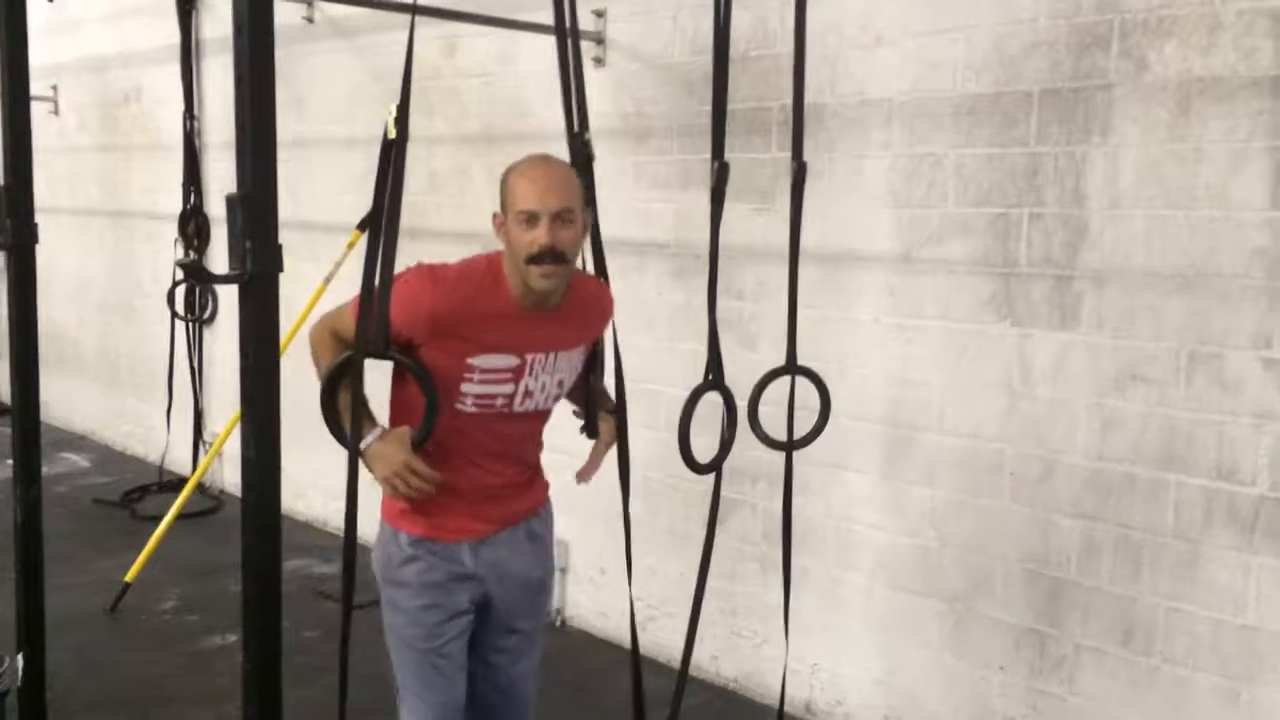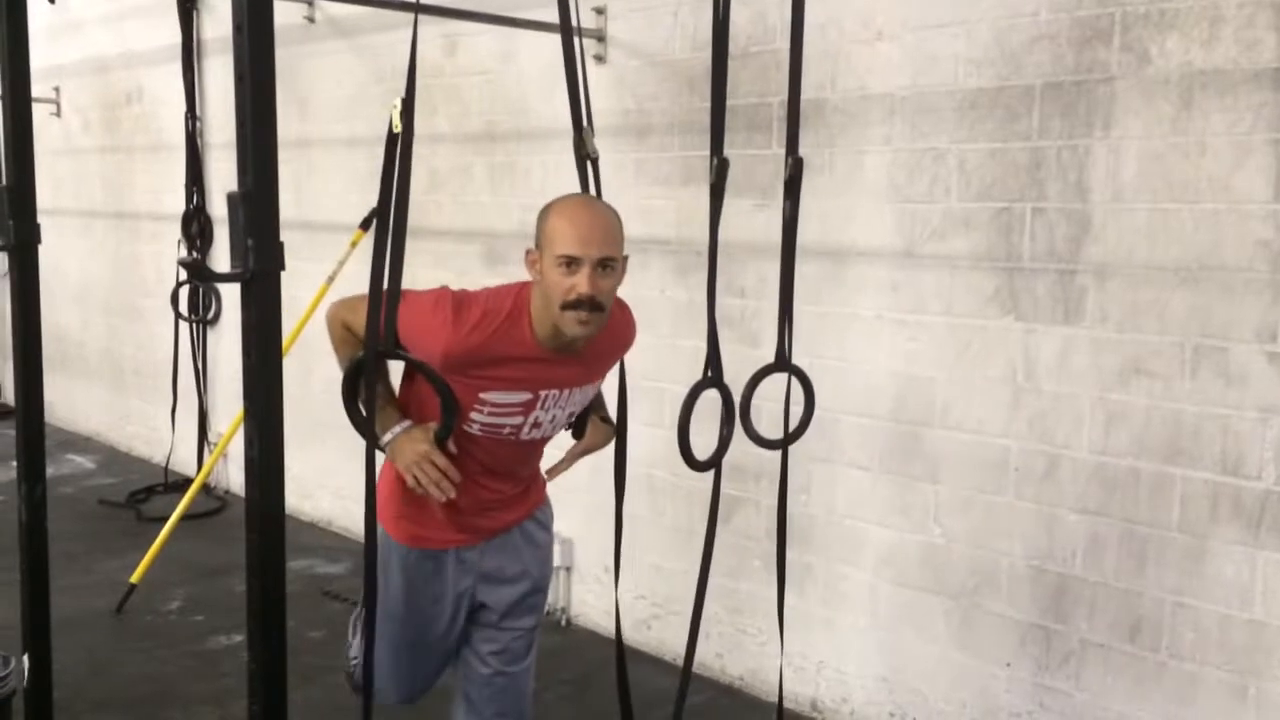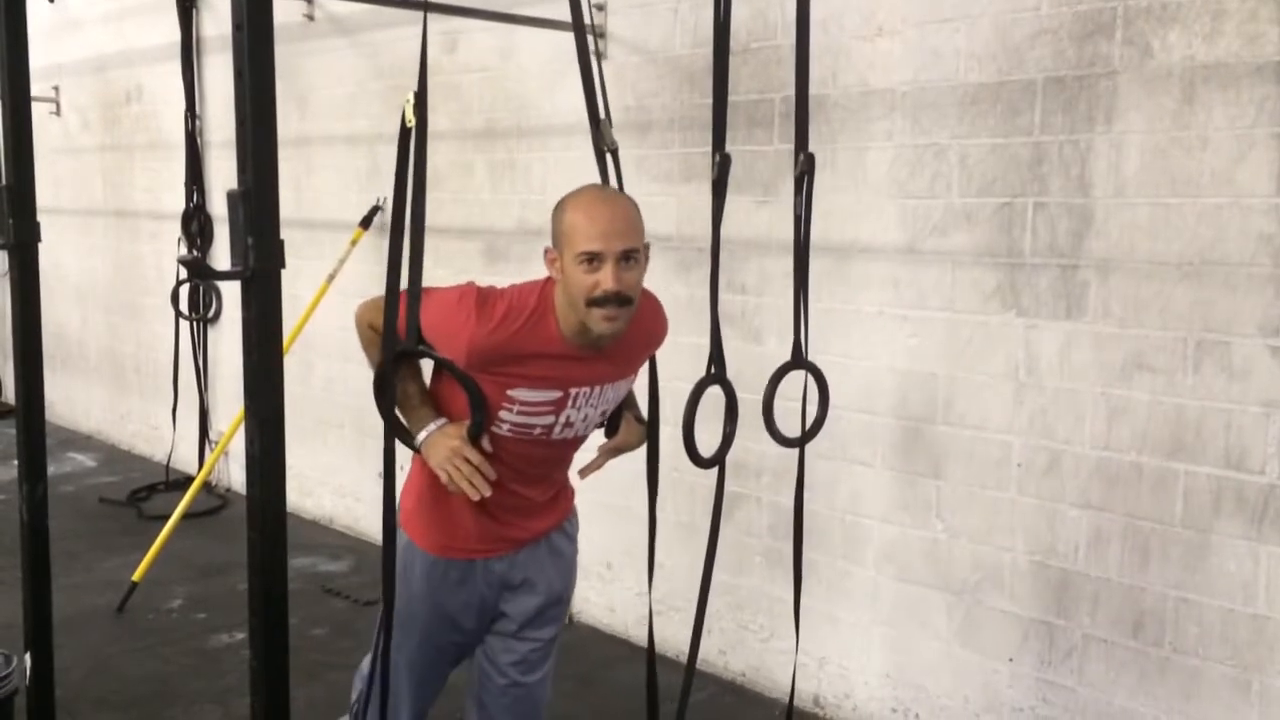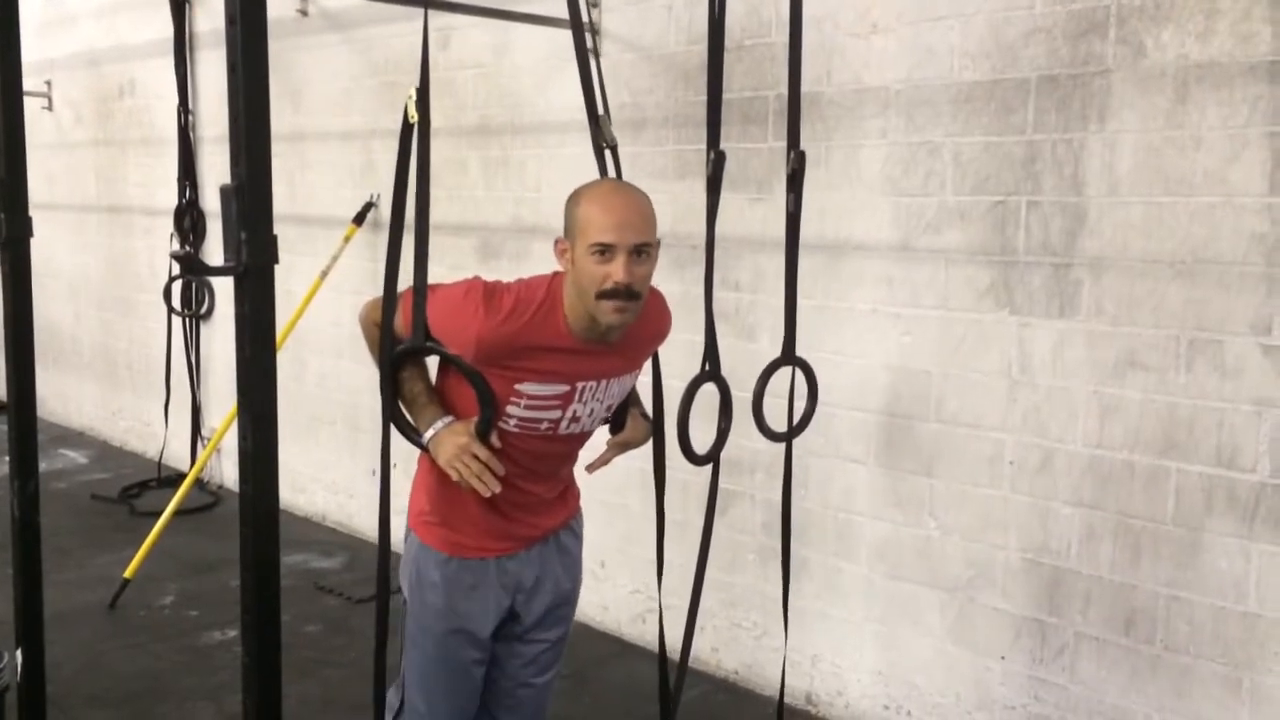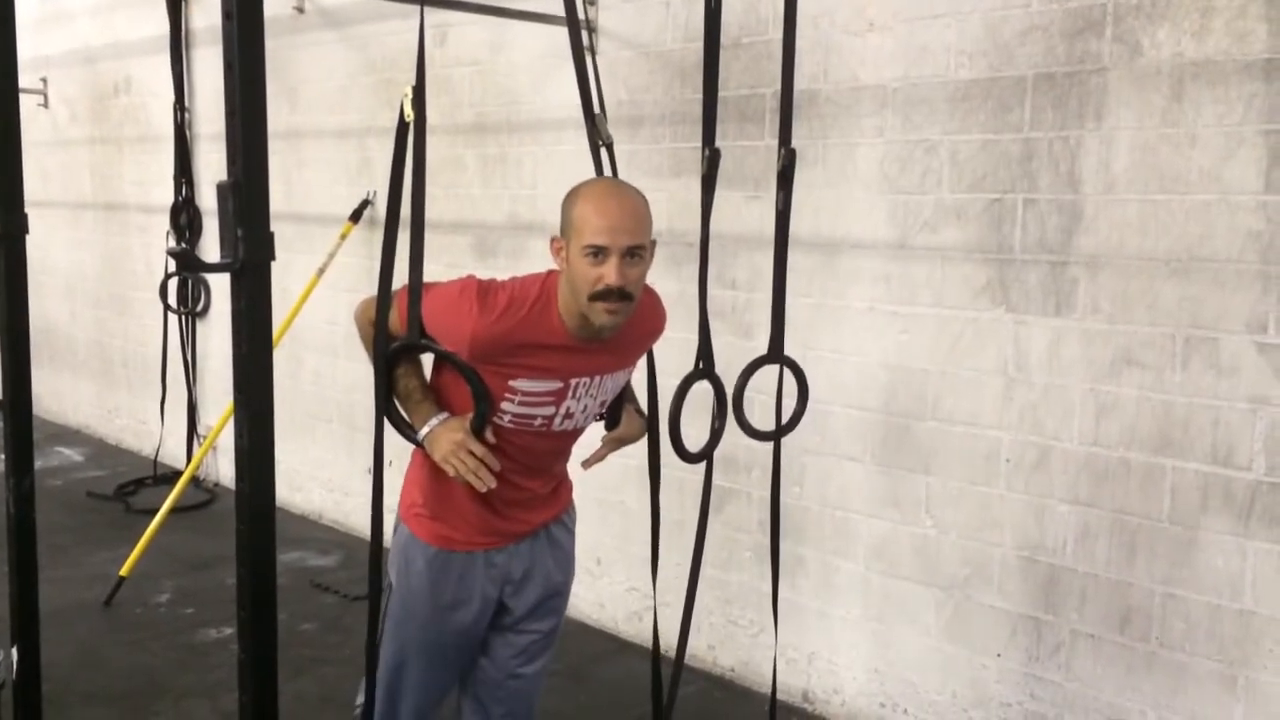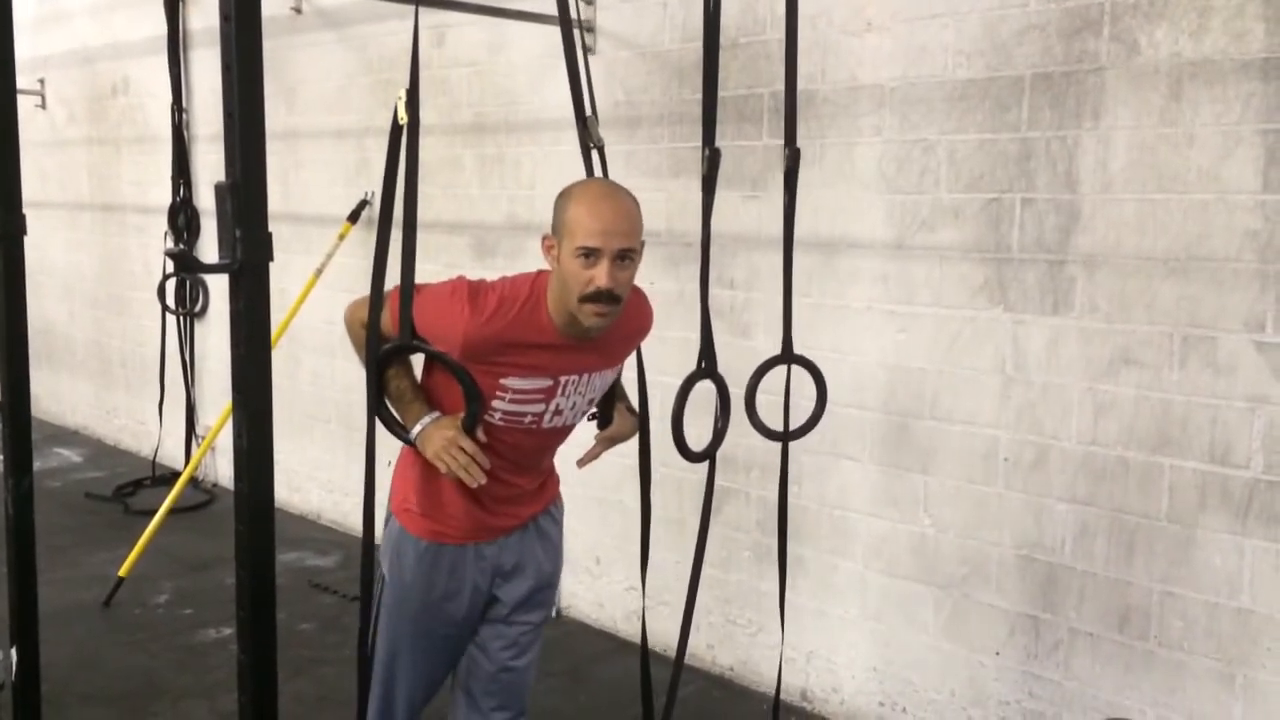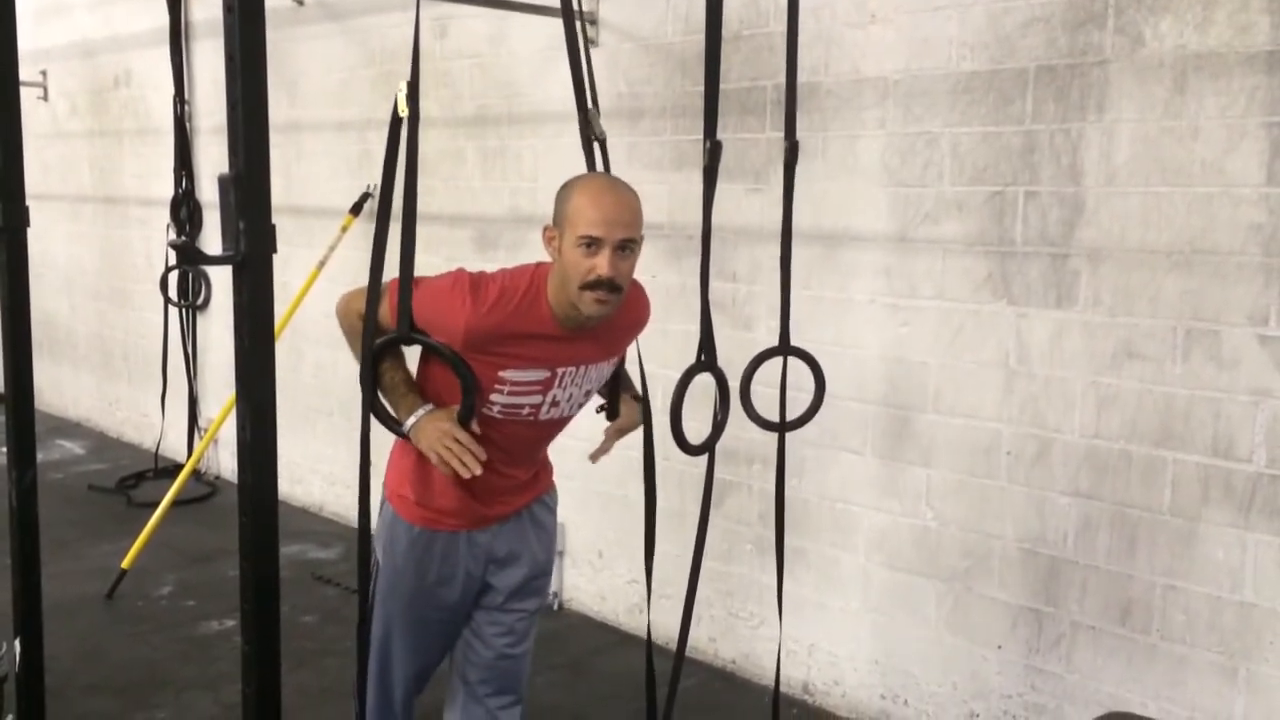
dt=0.7s
person 1, frame 1
left shoulder: (593, 304)
right shoulder: (437, 295)
right elbow: (328, 337)
left wrist: (603, 410)
right wrist: (370, 440)
left hip: (523, 529)
right hip: (429, 539)
person 1, frame 2
left shoulder: (616, 328)
right shoulder: (462, 326)
right elbow: (344, 318)
left wrist: (599, 416)
right wrist: (393, 429)
left hip: (517, 531)
right hip: (425, 531)
right knee: (398, 677)
right ankle: (376, 635)
person 1, frame 3
left shoulder: (646, 323)
right shoulder: (487, 322)
right elbow: (372, 319)
left wrist: (632, 416)
right wrist: (427, 426)
left hip: (544, 539)
right hip: (446, 538)
person 1, frame 4
left shoulder: (651, 319)
right shoulder: (492, 316)
right elbow: (377, 317)
left wrist: (635, 411)
right wrist: (433, 424)
left hip: (552, 539)
right hip: (457, 544)
person 1, frame 5
left shoulder: (645, 317)
right shoulder: (489, 313)
right elbow: (373, 317)
left wrist: (629, 409)
right wrist: (428, 421)
left hip: (543, 533)
right hip: (448, 537)
person 1, frame 6
left shoulder: (633, 317)
right shoulder: (479, 314)
right elbow: (362, 318)
left wrist: (621, 406)
right wrist: (420, 420)
left hip: (531, 526)
right hip: (438, 528)
person 1, frame 7
left shoulder: (630, 308)
right shoulder: (480, 305)
right elbow: (355, 310)
left wrist: (628, 398)
right wrist: (414, 412)
left hip: (524, 512)
right hip: (433, 513)
right knee: (394, 672)
